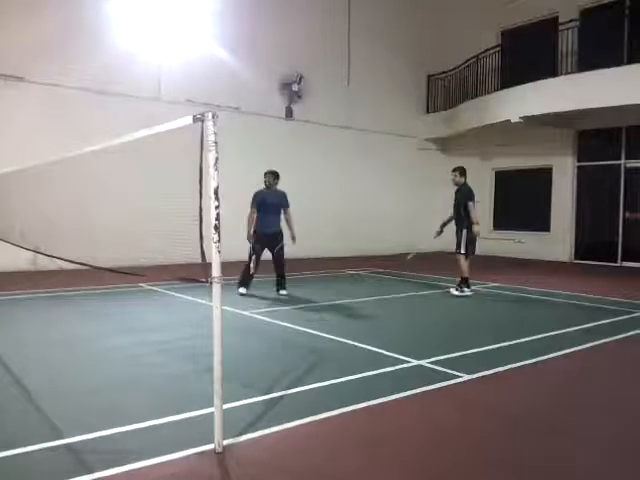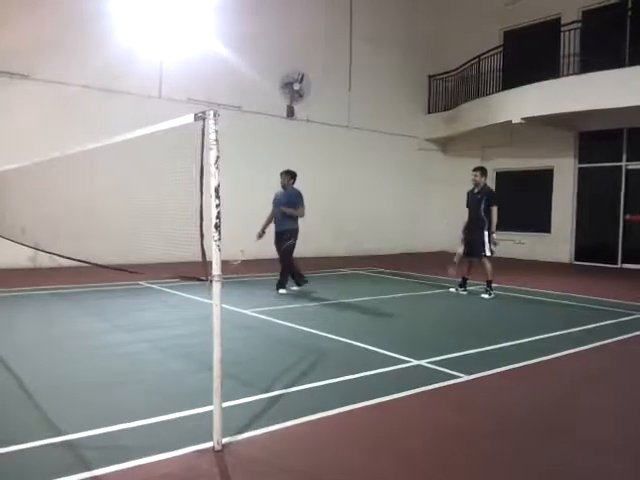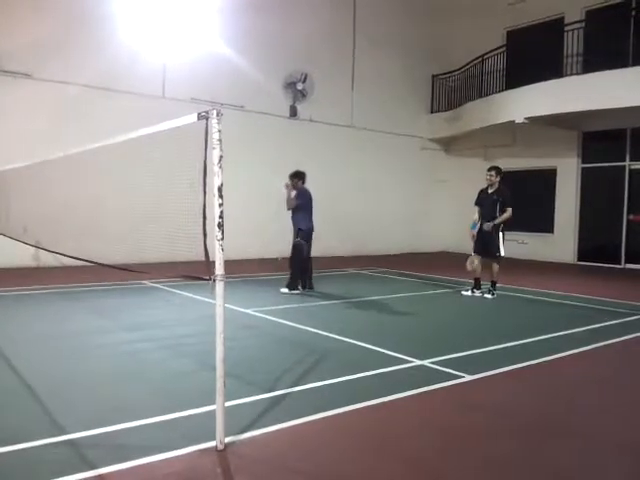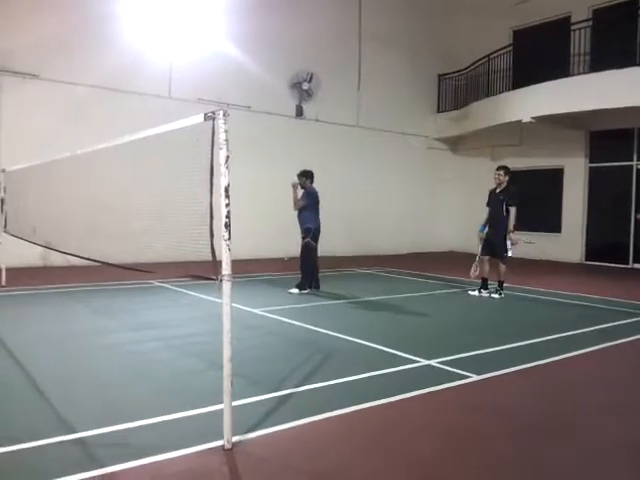
dt=0.5s
person 1, frame 1
left shoulder: (466, 190)
right shoulder: (459, 191)
left elbow: (471, 207)
right elbow: (456, 213)
left wrist: (475, 224)
right wrist: (443, 225)
left hip: (466, 228)
right hip: (462, 228)
left knee: (461, 255)
right knee: (464, 257)
left ankle: (466, 286)
right ankle: (462, 285)
person 1, frame 2
left shoulder: (489, 192)
right shoulder: (470, 193)
left elbow: (494, 213)
left wrist: (493, 232)
right wrist: (464, 231)
left hip: (483, 231)
right hip: (471, 231)
left knee: (485, 258)
right knee: (468, 258)
left ankle: (489, 288)
right ankle: (463, 286)
person 1, frame 3
left shoulder: (503, 193)
right shoulder: (482, 192)
left elbow: (509, 213)
left wrist: (493, 223)
right wrist: (474, 228)
left hip: (495, 232)
right hip: (481, 231)
left knee: (494, 260)
right knee: (476, 258)
left ankle: (493, 289)
right ankle: (477, 288)
person 1, frame 4
left shoulder: (510, 192)
right shoulder: (492, 192)
left elbow: (512, 212)
left wrist: (511, 232)
right wrist: (482, 229)
left hip: (503, 232)
right hip: (490, 231)
left knee: (501, 260)
right knee: (484, 257)
left ankle: (500, 289)
right ankle: (484, 288)
person 2, frame 1
left shoulder: (282, 195)
right shoulder: (258, 195)
left elbow: (287, 214)
right elbow: (252, 213)
left wrist: (292, 231)
right wrist: (249, 231)
left hip: (276, 233)
right hip: (259, 233)
left knee: (279, 261)
right knee: (253, 260)
left ankle: (281, 287)
right ankle: (243, 285)
person 2, frame 2
left shoulder: (296, 194)
right shoulder: (278, 195)
left elbow: (301, 213)
right elbow: (272, 214)
left wrist: (285, 210)
right wrist: (263, 228)
left hip: (290, 231)
right hip: (279, 231)
left knee: (286, 259)
right knee: (285, 259)
left ankle: (281, 285)
right ankle: (300, 279)
person 2, frame 3
left shoulder: (302, 193)
right shoulder: (302, 193)
left elbow: (289, 206)
left wrist: (289, 191)
left hip: (303, 230)
right hip: (303, 229)
left knee: (296, 258)
right knee: (304, 258)
left ankle: (293, 286)
right ankle: (306, 284)
person 2, frame 4
left shoulder: (310, 192)
right shoulder: (309, 192)
left elbow: (296, 206)
left wrist: (294, 190)
left hip: (310, 229)
right hip: (309, 229)
left knee: (306, 258)
right knee: (311, 258)
left ankle: (303, 286)
right ankle: (314, 284)
